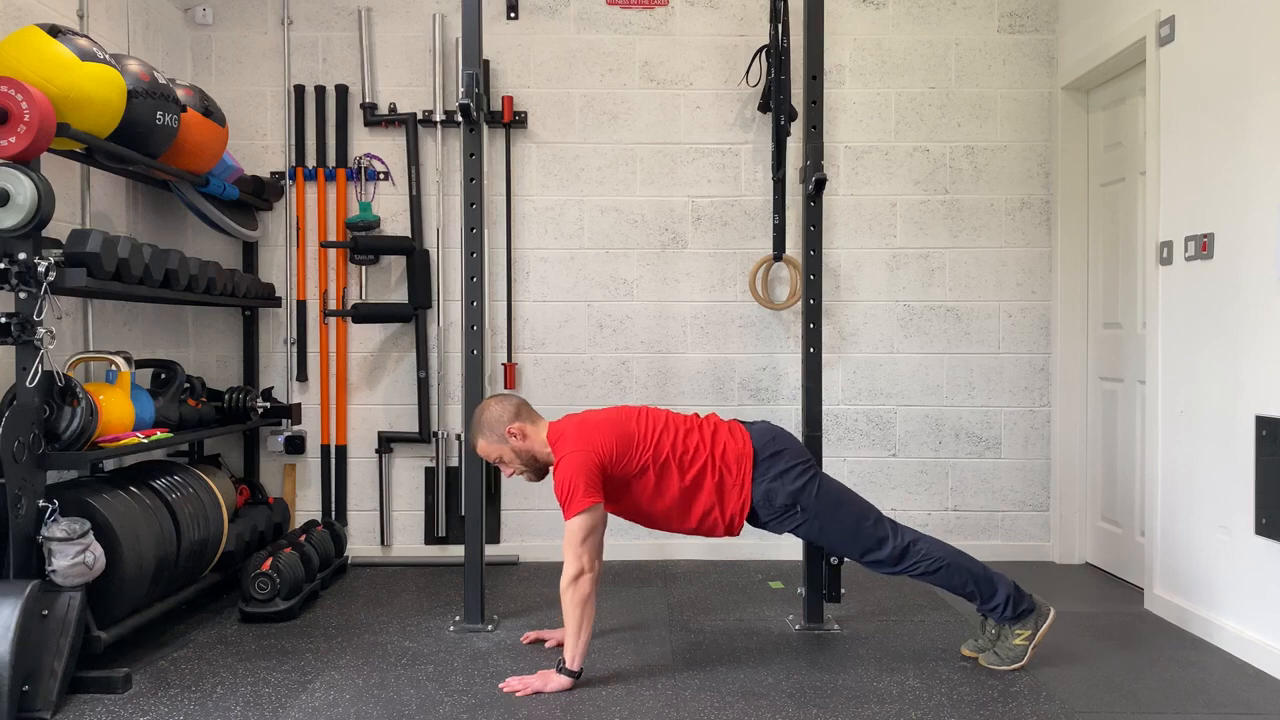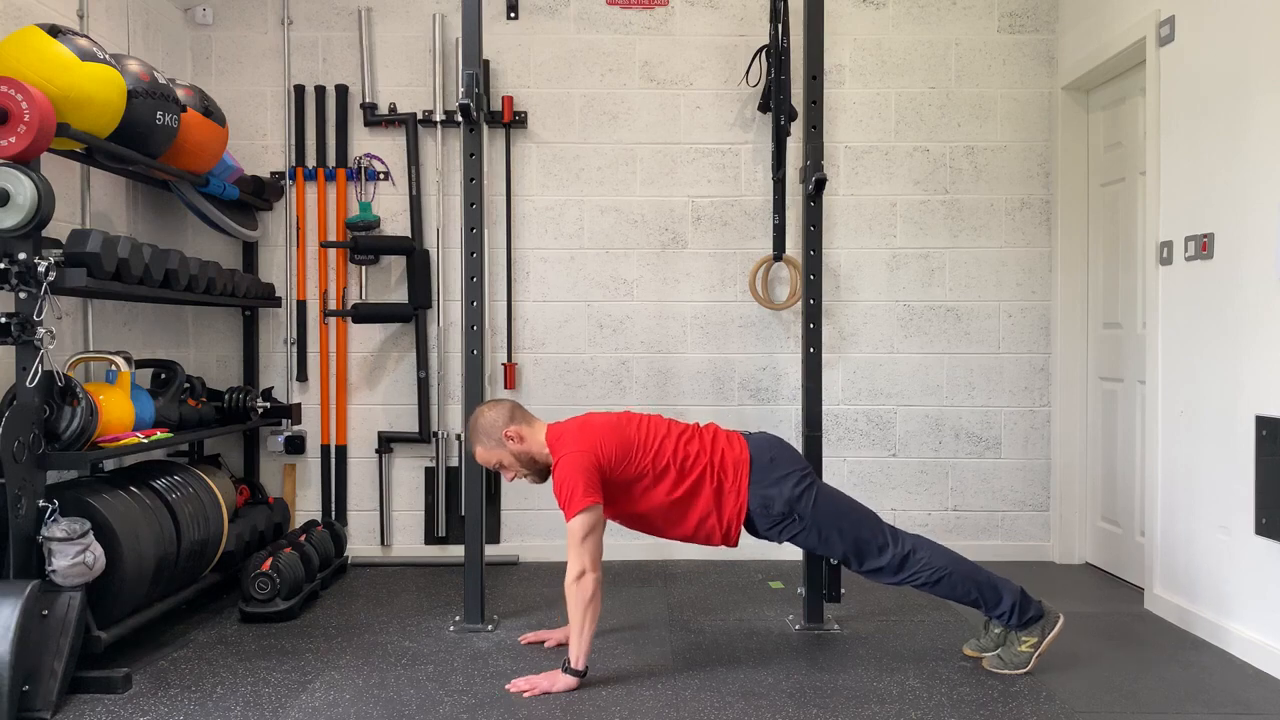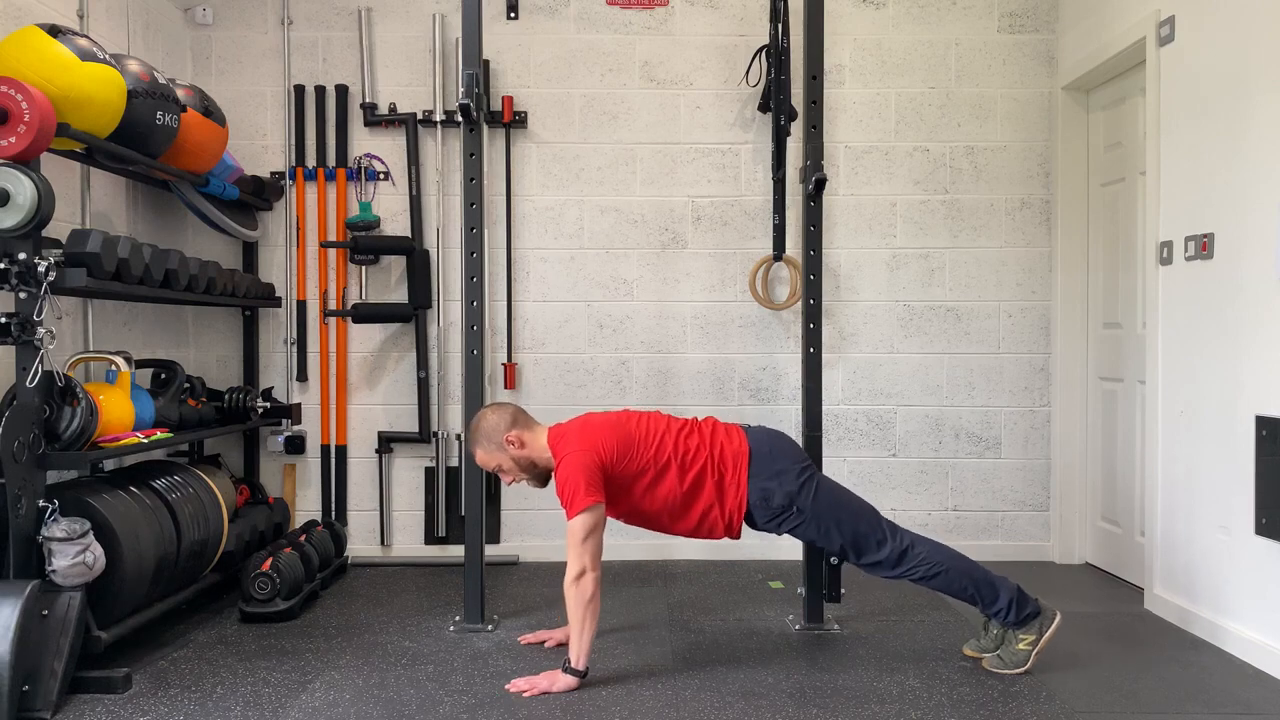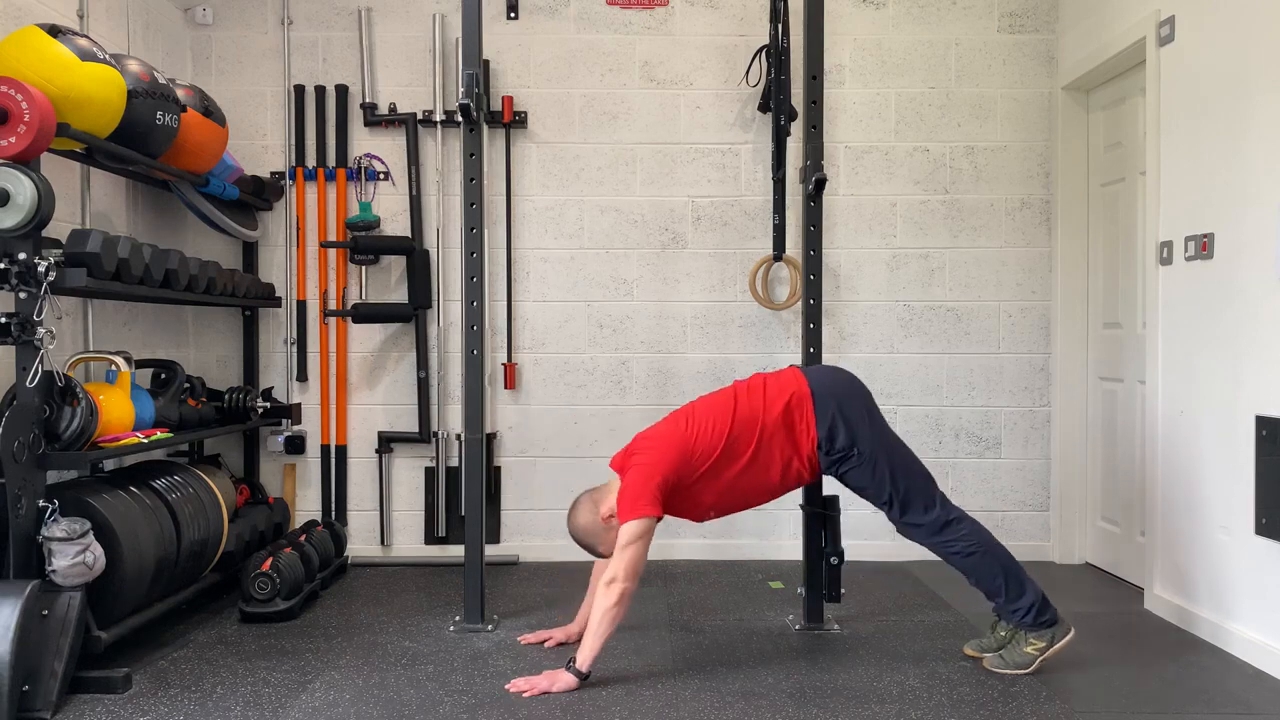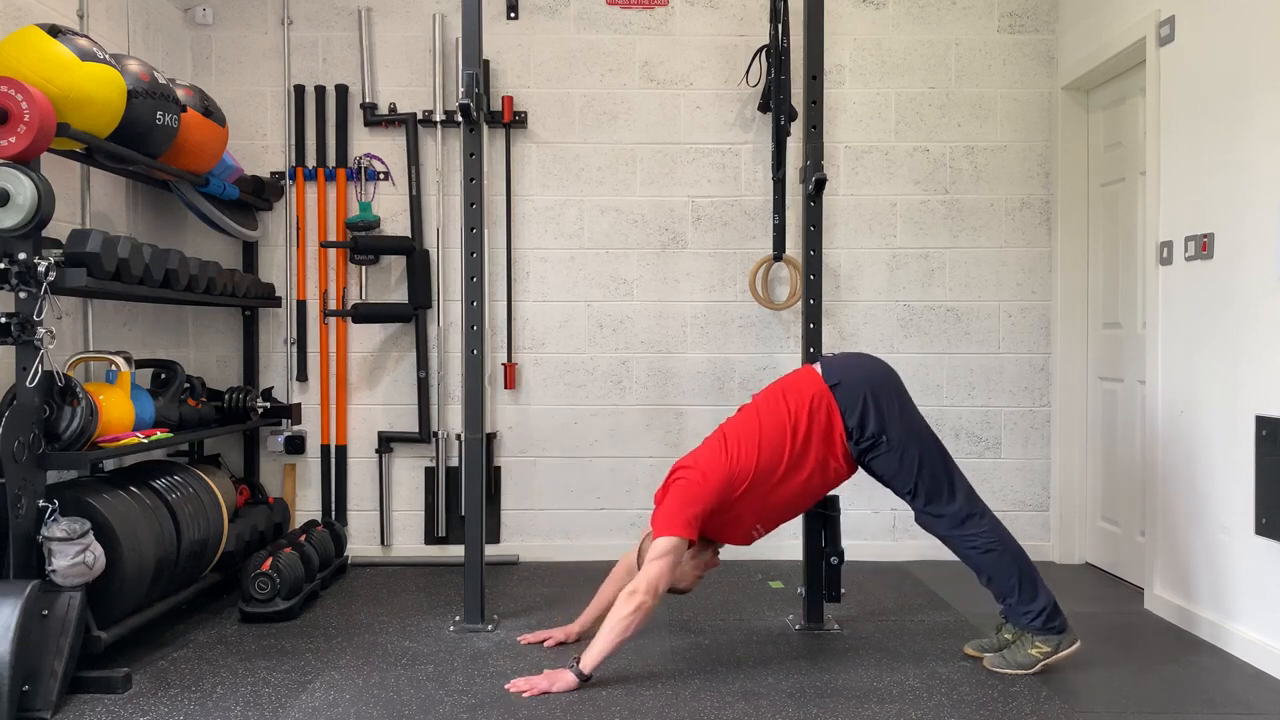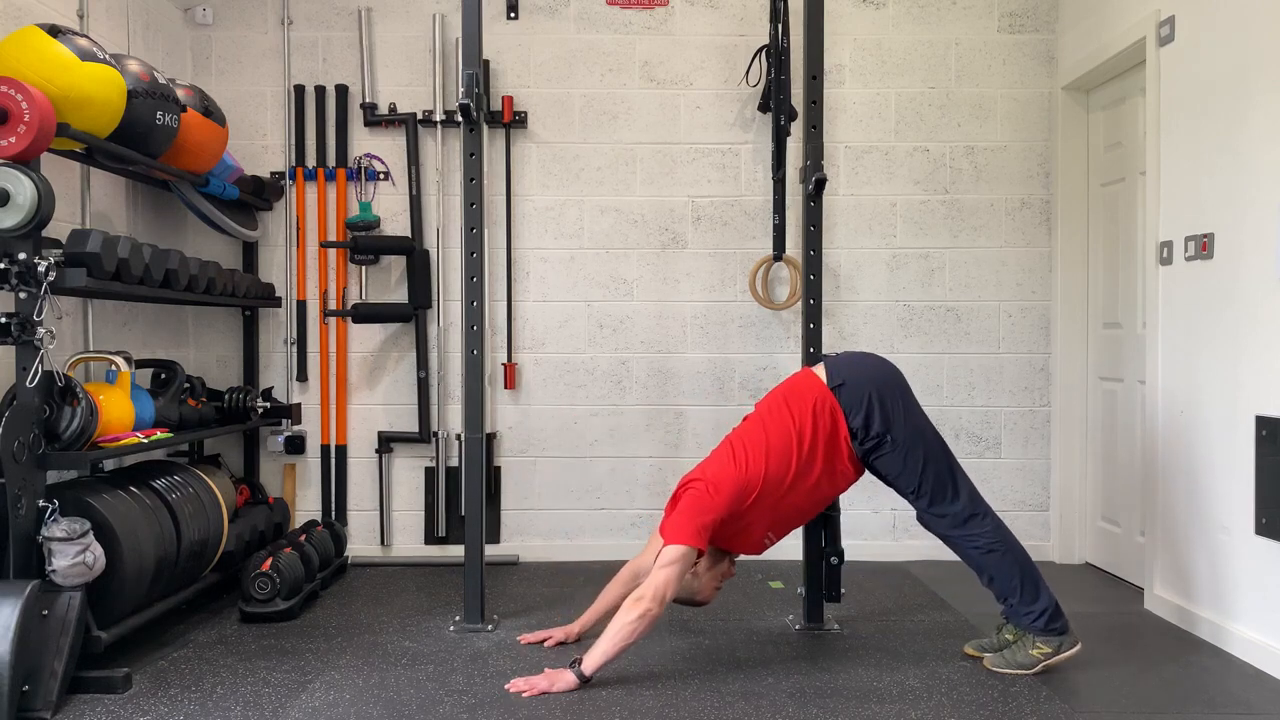
dt=0.5s
person 1, frame 1
left shoulder: (573, 458)
right shoulder: (579, 441)
left elbow: (579, 571)
right elbow: (591, 559)
left wrist: (567, 669)
right wrist: (573, 627)
left hip: (766, 480)
right hip: (754, 468)
left knee: (887, 548)
right knee: (876, 549)
left ankle: (1018, 610)
right ankle: (1001, 610)
person 1, frame 2
left shoulder: (570, 458)
right shoulder: (578, 442)
left elbow: (583, 571)
right elbow: (588, 565)
left wrist: (573, 669)
right wrist: (574, 627)
left hip: (759, 489)
right hip: (750, 473)
left knee: (884, 555)
right knee: (880, 551)
left ankle: (1025, 616)
right ankle: (1004, 613)
person 1, frame 3
left shoulder: (572, 460)
right shoulder: (578, 442)
left elbow: (582, 571)
right elbow: (585, 567)
left wrist: (572, 669)
right wrist: (573, 626)
left hip: (761, 481)
right hip: (751, 470)
left knee: (884, 549)
right knee: (877, 549)
left ankle: (1024, 616)
right ankle: (1004, 616)
person 1, frame 4
left shoulder: (644, 477)
right shoulder: (637, 472)
left elbow: (619, 580)
right elbow: (611, 560)
left wrist: (576, 670)
right wrist: (576, 625)
left hip: (823, 416)
right hip: (810, 408)
left knee: (927, 517)
right knee: (923, 517)
left ankle: (1037, 621)
right ankle: (1016, 616)
person 1, frame 5
left shoulder: (689, 499)
right shoulder: (688, 496)
left elbow: (642, 594)
right elbow: (632, 563)
left wrist: (577, 672)
right wrist: (576, 627)
left hip: (852, 399)
right hip: (844, 397)
left knee: (951, 512)
right knee: (944, 512)
left ankle: (1044, 627)
right ankle: (1021, 619)
person 1, frame 6
left shoulder: (701, 507)
right shoulder: (695, 507)
left elbow: (648, 599)
right elbow: (639, 567)
left wrist: (578, 673)
right wrist: (575, 627)
left hip: (856, 399)
right hip: (848, 395)
left knee: (954, 512)
right knee: (947, 513)
left ankle: (1046, 629)
right ankle: (1024, 621)
